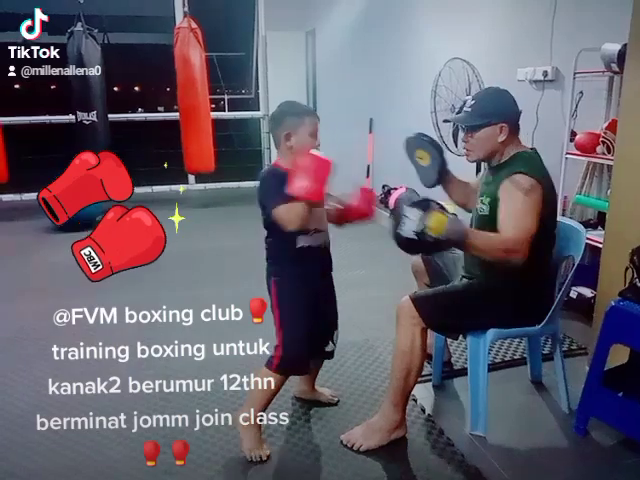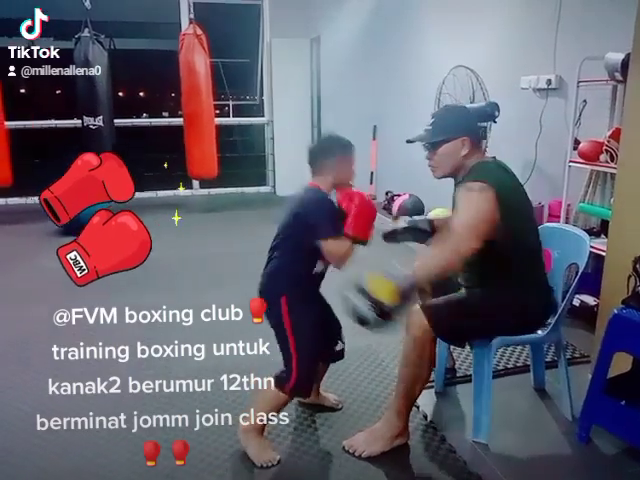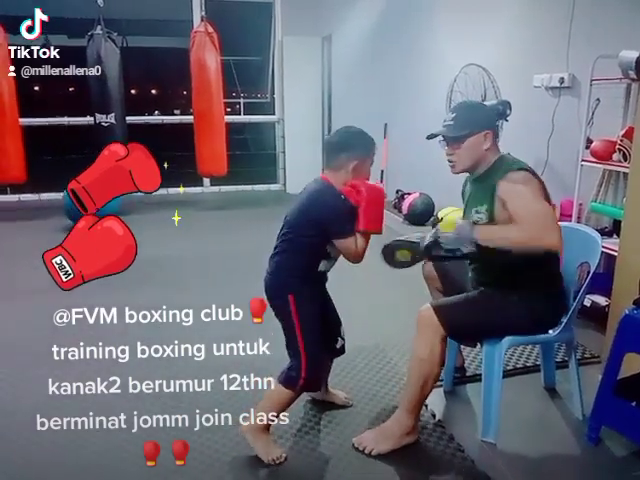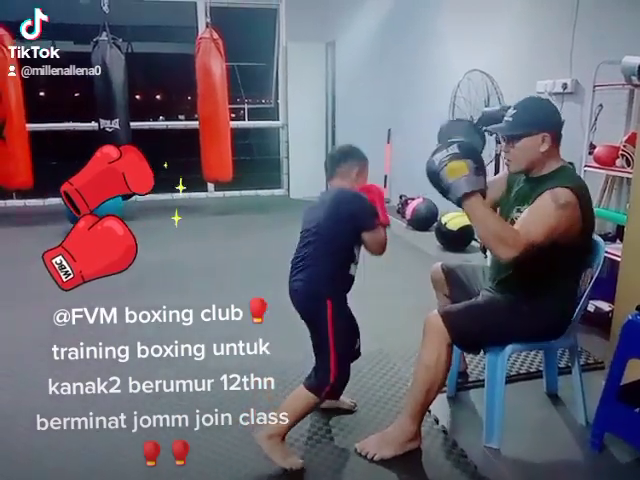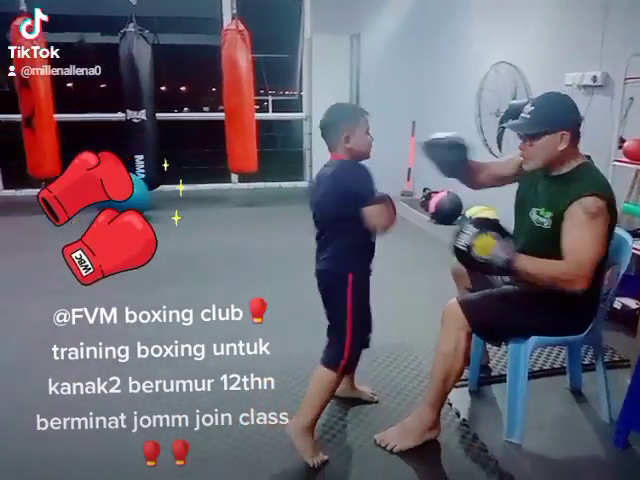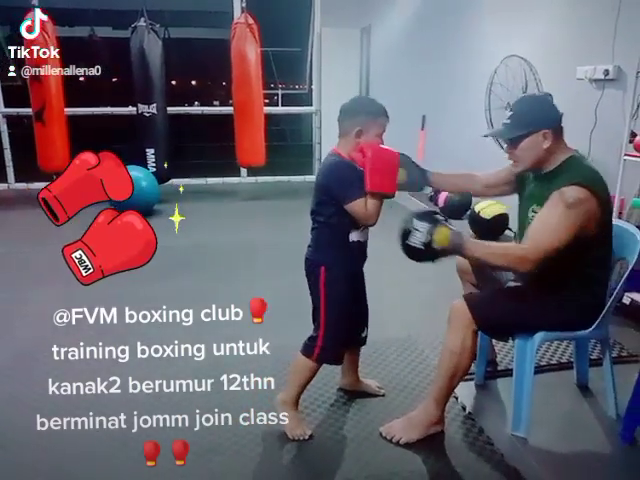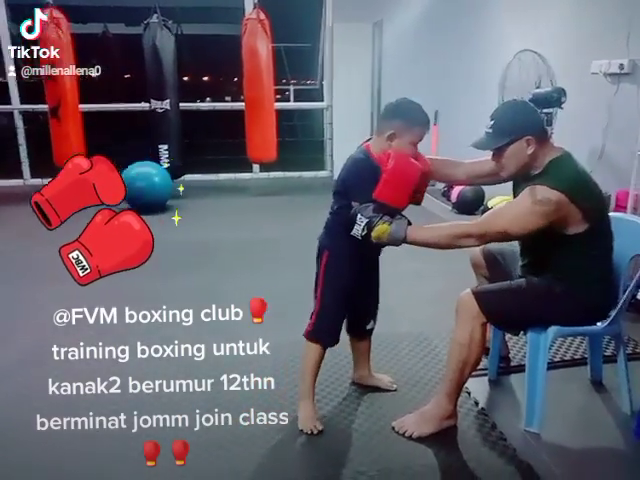
dt=0.7s
person 1, frame 1
left shoulder: (522, 180)
right shoulder: (503, 164)
left elbow: (515, 250)
right elbow: (476, 202)
left wrist: (453, 232)
right wrist: (440, 174)
left hip: (517, 296)
right hip: (493, 278)
left knee: (410, 310)
left ankle: (391, 419)
person 1, frame 2
left shoulder: (479, 186)
right shoulder: (480, 175)
left elbow: (460, 244)
right elbow: (462, 227)
left wrist: (401, 285)
left hip: (519, 301)
right hip: (493, 286)
left knee: (421, 318)
right knee: (422, 274)
left ankle: (394, 427)
right ankle: (431, 357)
person 1, frame 3
left shoulder: (513, 180)
right shoulder: (475, 177)
left elbow: (550, 238)
right elbow: (460, 227)
left wrist: (474, 233)
left hip: (532, 301)
right hip: (492, 280)
left knee: (430, 318)
right knee: (435, 269)
left ankle: (404, 425)
right ankle: (450, 353)
person 1, frame 4
left shoulder: (562, 195)
right shoulder: (522, 173)
left elbow: (509, 247)
right elbow: (486, 199)
left wrist: (466, 192)
right wrist: (468, 171)
left hip: (539, 308)
right hip: (506, 284)
left knee: (438, 324)
right knee: (441, 274)
left ankle: (407, 430)
right ankle: (455, 360)
person 1, frame 5
left shoulder: (587, 197)
right shoulder: (536, 164)
left elbow: (577, 278)
right elbow: (479, 176)
left wrist: (508, 257)
right wrist: (455, 161)
left hip: (561, 303)
right hip: (526, 278)
left knee: (456, 312)
right knee: (463, 269)
left ankle: (426, 420)
person 1, frame 6
left shoulder: (574, 192)
right shoulder: (536, 167)
left elbow: (525, 258)
right elbow: (481, 183)
left wrist: (456, 242)
left hip: (569, 297)
right hip: (540, 275)
left knee: (463, 311)
right knee: (467, 266)
left ankle: (431, 414)
person 1, frame 7
left shoulder: (551, 192)
right shoulder: (533, 162)
left elbow: (475, 233)
right elbow: (462, 171)
left wrist: (400, 232)
left hip: (577, 293)
right hip: (550, 268)
left knee: (470, 304)
right knee: (483, 258)
left ankle: (443, 409)
person 2, frame 1
left shoulder: (312, 172)
right shoulder: (272, 177)
left elbow: (324, 215)
right elbow: (293, 219)
right wrist: (308, 185)
left hip: (318, 270)
right hip: (287, 275)
left knee: (324, 334)
right knee: (289, 350)
left ankle: (307, 386)
right ankle: (248, 420)
person 2, frame 2
left shoulder: (315, 198)
right shoulder: (320, 205)
left elbow: (325, 243)
right elbow: (338, 256)
left wrist: (349, 224)
right wrist: (355, 228)
left hip: (299, 286)
right hip: (284, 291)
left knee: (331, 337)
right knee: (300, 367)
left ankle: (312, 393)
right ankle: (251, 429)
person 2, frame 3
left shoulder: (324, 190)
right shoulder: (331, 202)
left elbow: (337, 241)
right elbow: (355, 254)
left wrist: (362, 207)
right wrist: (368, 214)
left hip: (306, 278)
right hip: (290, 285)
left knee: (332, 338)
right knee: (305, 366)
left ankle: (320, 390)
right ankle: (257, 426)
person 2, frame 4
left shoulder: (320, 203)
right shoulder: (356, 201)
right elbow: (377, 247)
right wrist: (379, 216)
left hip: (303, 284)
right hip: (321, 291)
left knee: (348, 341)
right knee: (330, 372)
left ankle: (328, 397)
right ankle: (273, 433)
person 2, frame 5
left shoulder: (327, 174)
right shoulder: (355, 173)
right elbow: (380, 222)
right wrist: (387, 204)
left hip: (332, 266)
right hip: (346, 271)
left knee: (355, 331)
right knee: (343, 347)
left ankle: (346, 385)
right ankle: (302, 425)
person 2, frame 6
left shoulder: (352, 164)
right shoulder: (337, 169)
left elbow: (366, 206)
right elbow: (368, 215)
left wrist: (382, 176)
right wrist: (379, 179)
left hip: (348, 260)
right hip: (329, 264)
left knee: (355, 323)
right knee: (327, 336)
left ankle: (350, 379)
right ankle: (287, 400)
person 2, frame 7
right shoulder: (361, 166)
left hip: (366, 251)
right hip: (339, 251)
left knee: (364, 314)
right knee: (325, 321)
left ankle: (362, 372)
right ankle: (305, 397)
